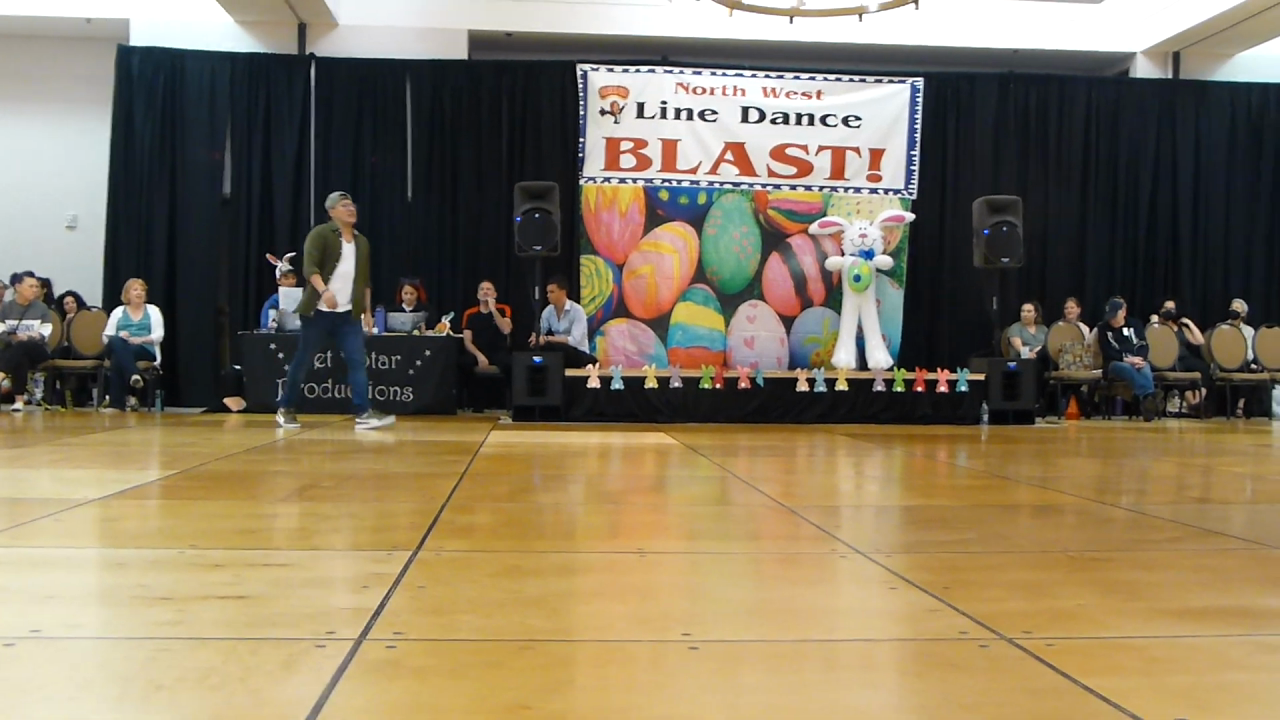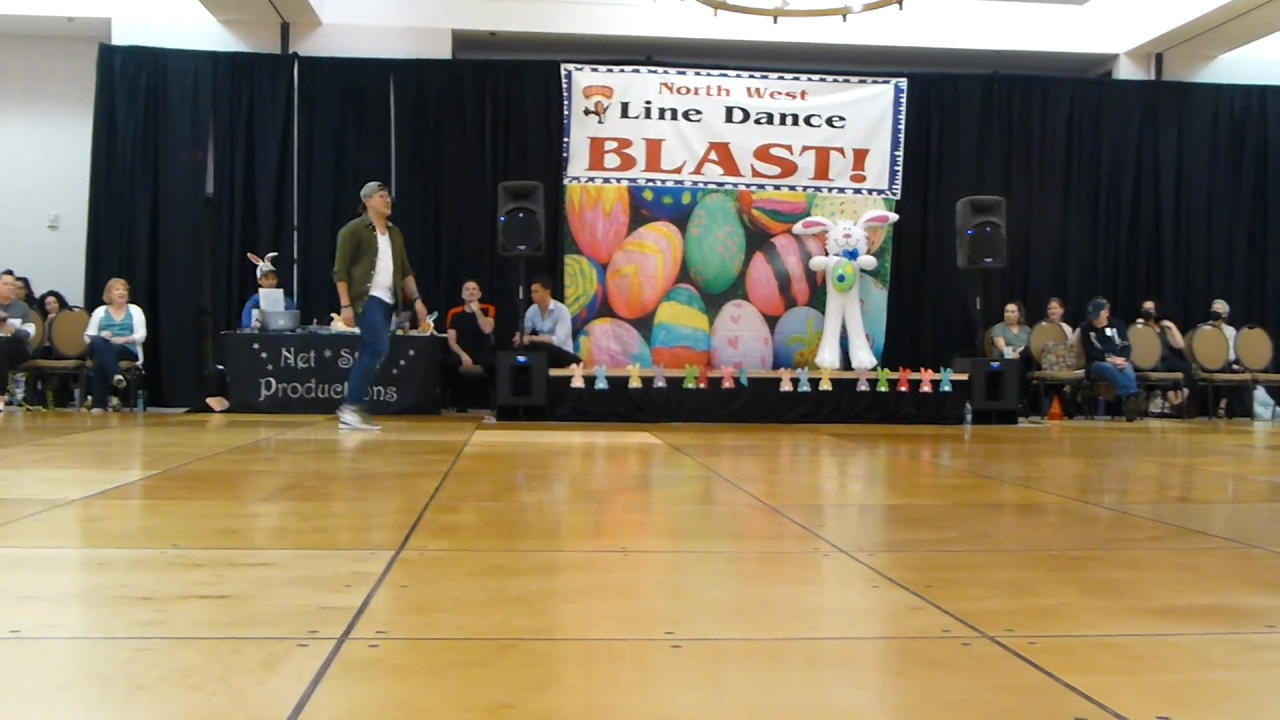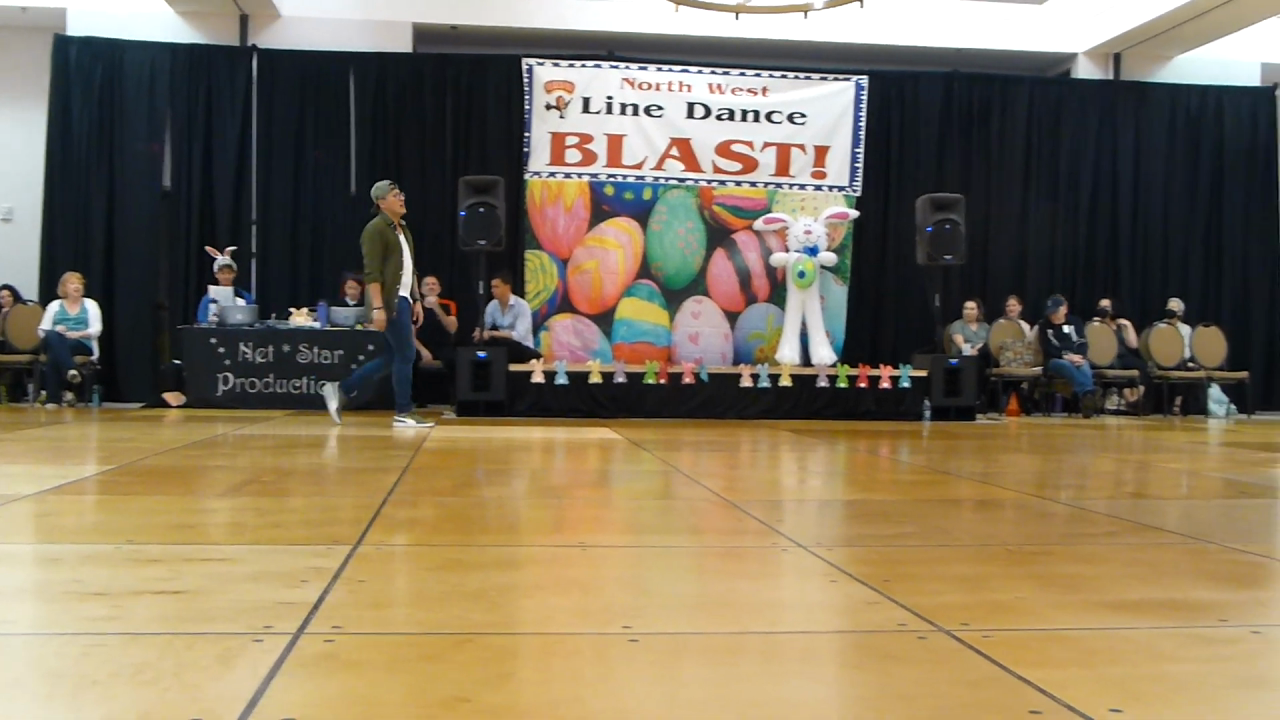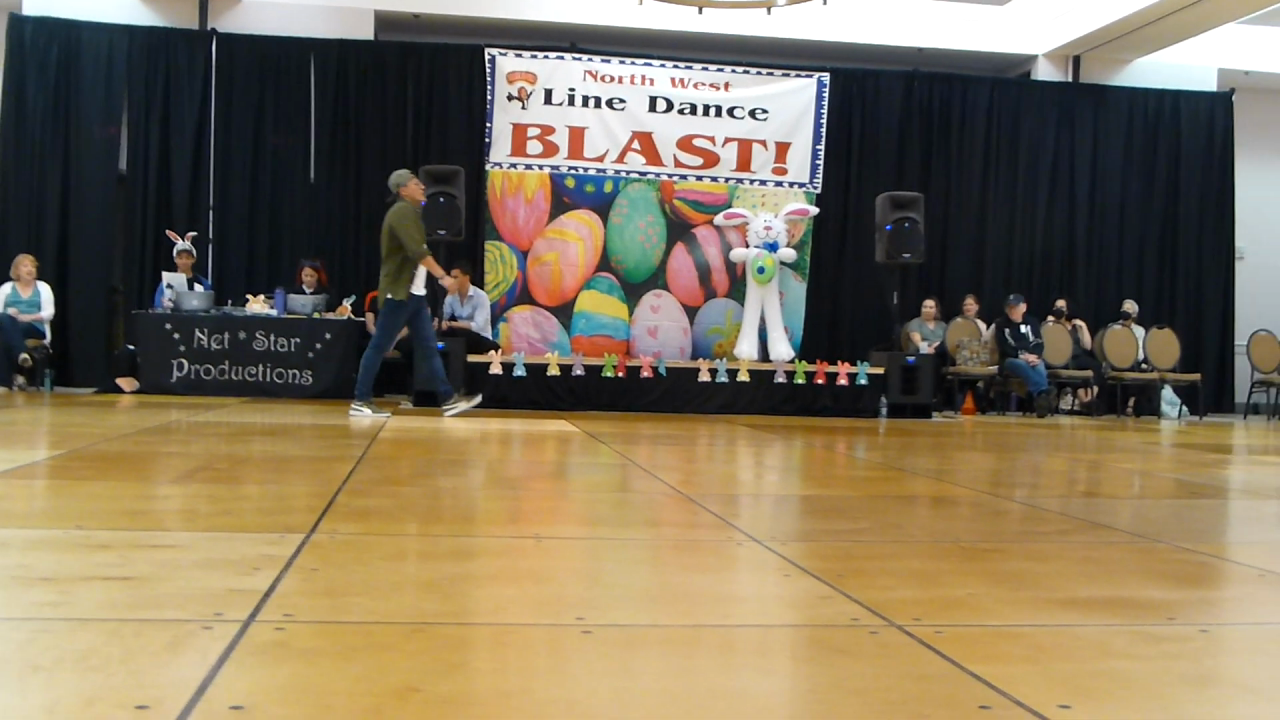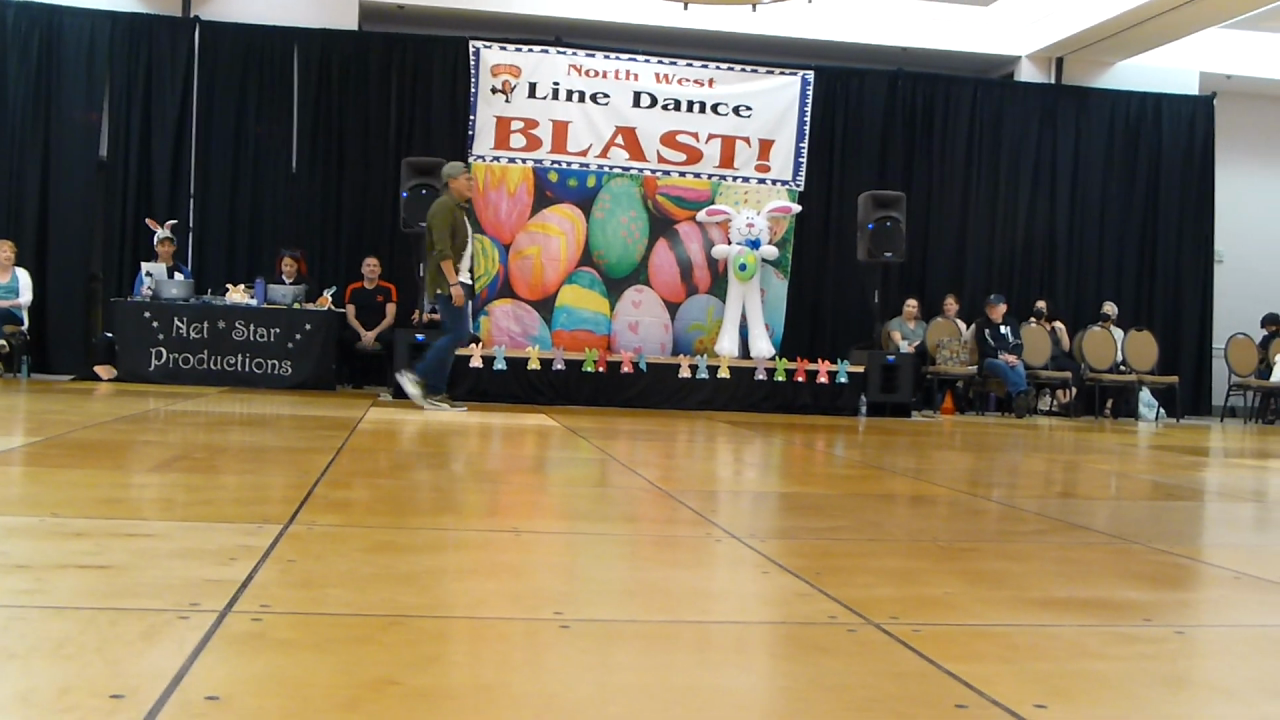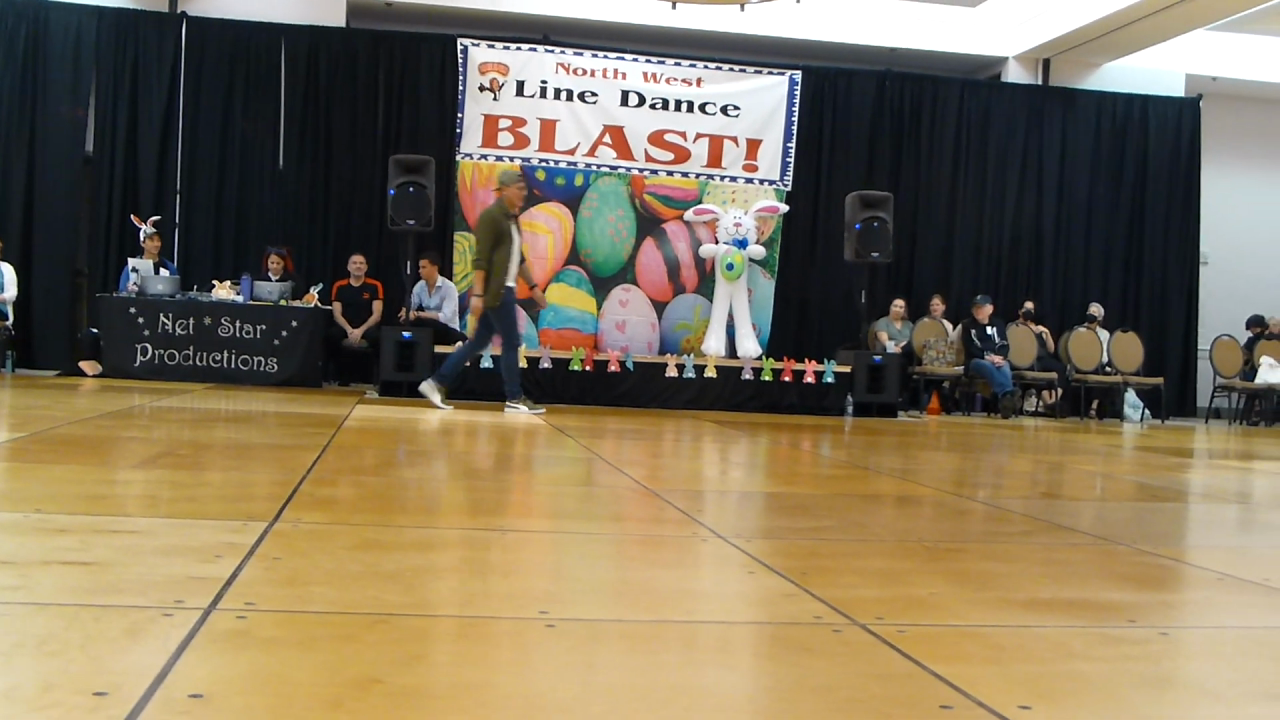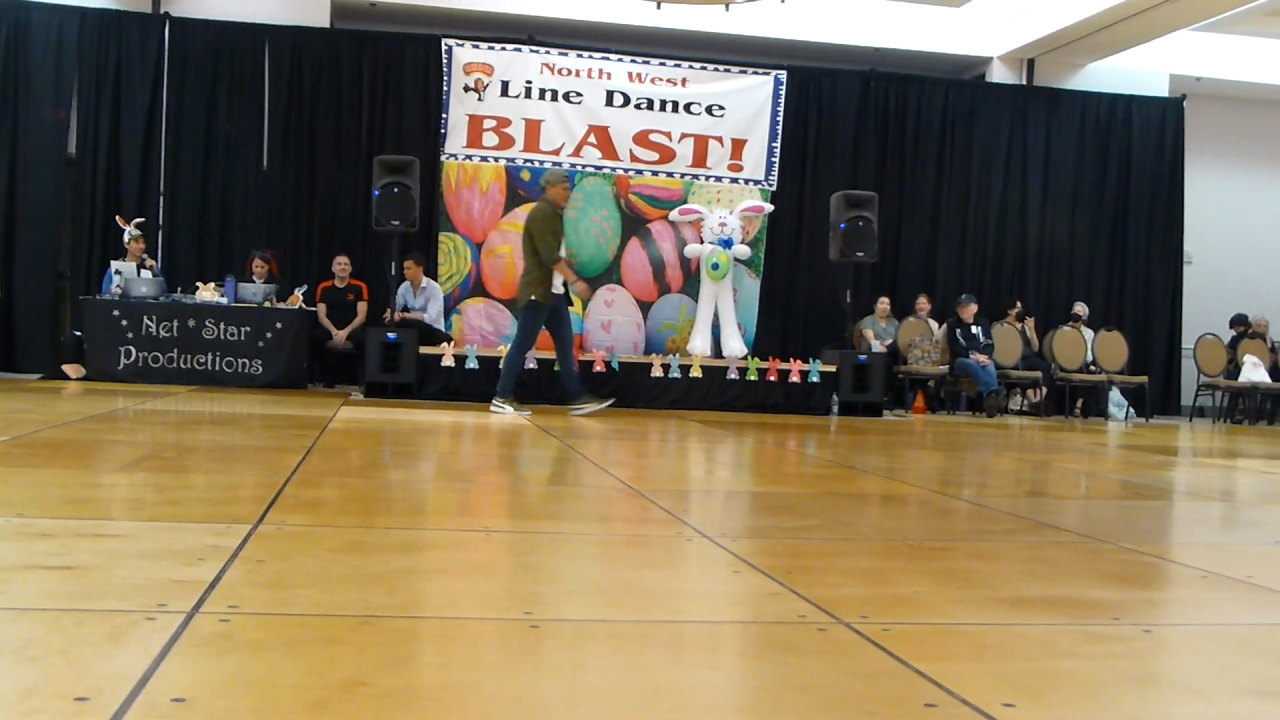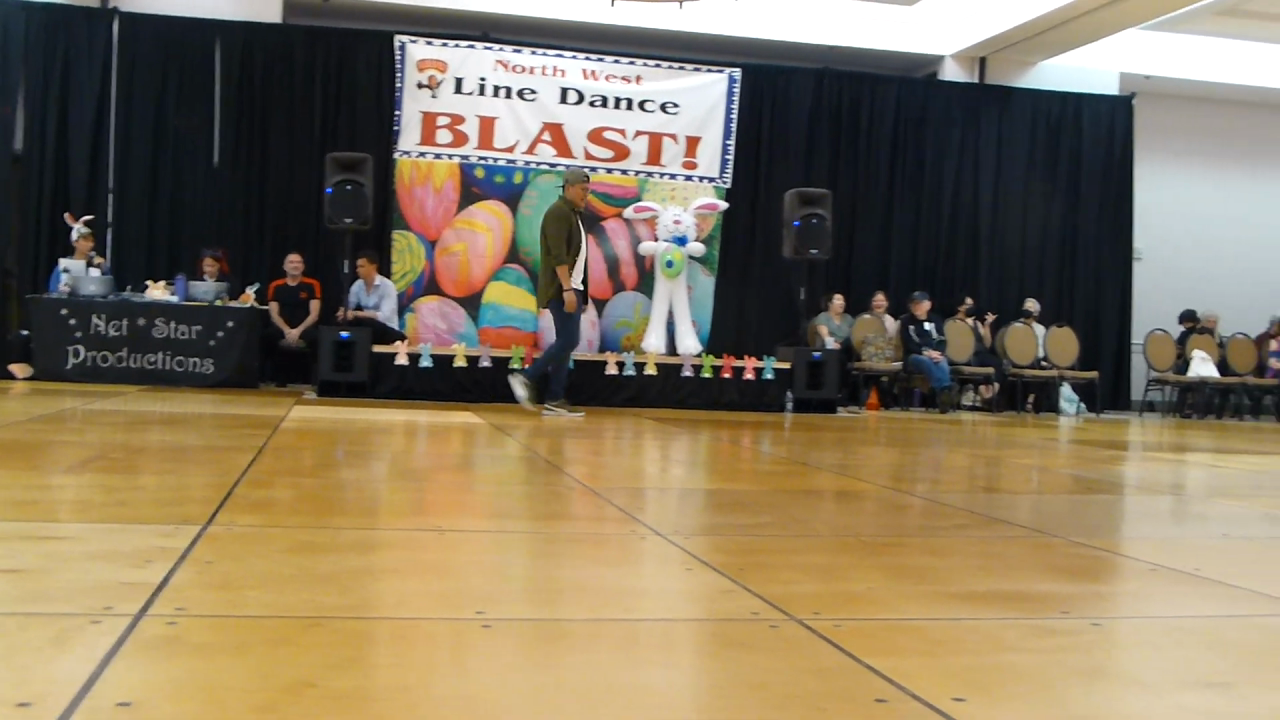
dt=0.4s
person 1, frame 1
left shoulder: (360, 241)
right shoulder: (320, 235)
left elbow: (363, 280)
right elbow: (310, 267)
left wrist: (366, 310)
right wrist: (324, 291)
left hip: (348, 313)
right hip: (320, 310)
left knee: (357, 359)
right knee: (303, 360)
left ankle: (363, 413)
right ankle: (286, 409)
person 1, frame 2
left shoulder: (394, 233)
right shoulder: (353, 230)
left elbow: (404, 270)
right elbow: (341, 270)
left wrist: (416, 299)
right wrist: (346, 305)
left hip: (385, 301)
right hip: (365, 299)
left knee: (368, 355)
right knee: (377, 350)
left ankle: (353, 413)
right ankle: (352, 404)
person 1, frame 3
left shoulder: (402, 229)
right shoulder: (376, 228)
right elbow: (371, 272)
left wrist: (417, 300)
right wrist: (377, 308)
left hip: (402, 300)
right hip: (388, 302)
left knee: (391, 358)
right knee: (405, 355)
left ankle: (340, 390)
right ankle: (402, 412)
person 1, frame 4
left shoulder: (410, 213)
right shoulder: (403, 212)
right elbow: (416, 250)
right wrist: (443, 276)
left hip: (413, 292)
right hip: (398, 293)
left knee: (428, 345)
right knee: (381, 344)
left ankle: (448, 398)
right ankle: (361, 400)
person 1, frame 5
left shoulder: (459, 209)
right shoulder: (443, 208)
right elbow: (442, 251)
right wrist: (454, 284)
left hip: (459, 281)
right hip: (447, 283)
left knee: (455, 335)
right knee: (458, 335)
left ankle: (438, 394)
right ankle: (414, 375)
person 1, frame 6
left shoulder: (512, 218)
right shoulder: (492, 216)
left elbow: (518, 258)
right elbow: (480, 259)
left wrist: (534, 287)
right wrist: (477, 295)
left hip: (504, 289)
right hip: (495, 291)
left knee: (479, 341)
right knee: (512, 342)
left ankle: (437, 382)
right ankle: (515, 399)
person 1, frame 7
left shoulder: (553, 214)
right shoulder: (541, 214)
right elbow: (550, 255)
left wrist: (569, 283)
right wrist: (575, 281)
left hip: (554, 291)
right hip: (538, 291)
left knee: (565, 343)
right knee: (524, 343)
left ankle: (578, 399)
right ankle: (502, 398)
person 1, frame 8
left shoulder: (573, 215)
right shoulder: (558, 214)
right elbow: (557, 255)
left wrist: (577, 288)
right wrist: (567, 290)
left hip: (572, 288)
right hip: (558, 289)
left knee: (569, 343)
right knee: (567, 341)
left ankle: (554, 399)
right ankle: (526, 378)
